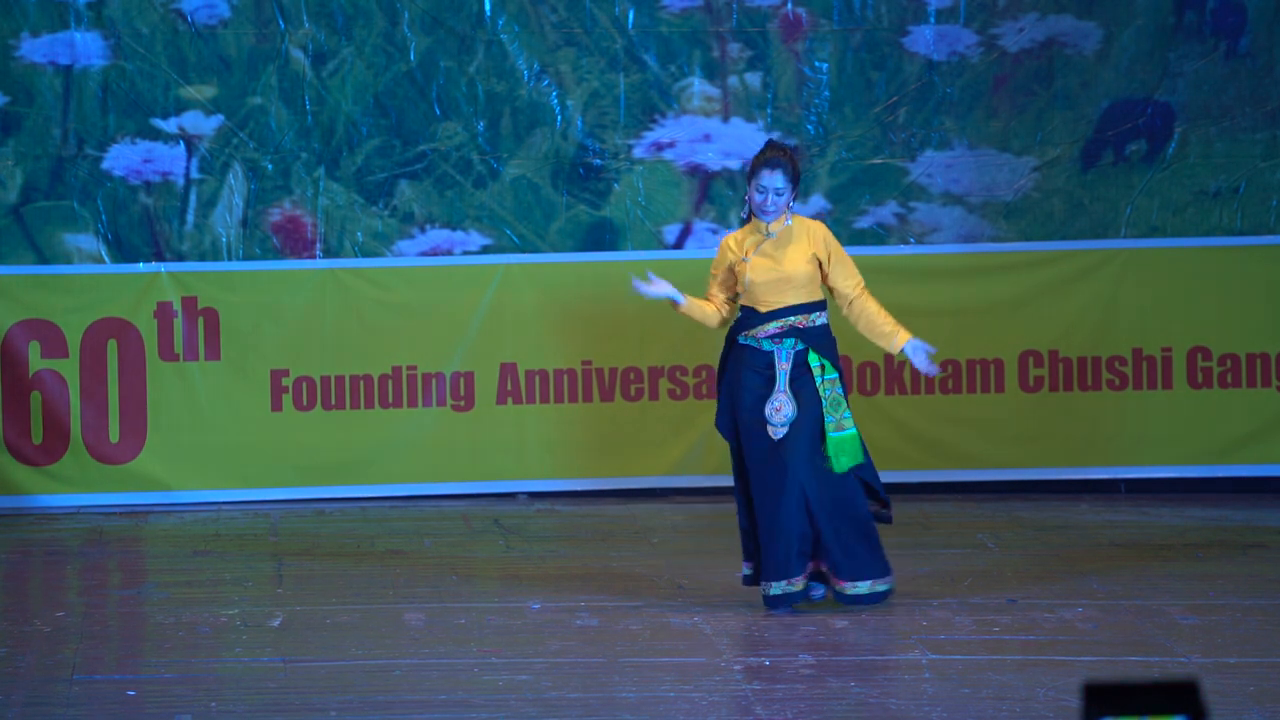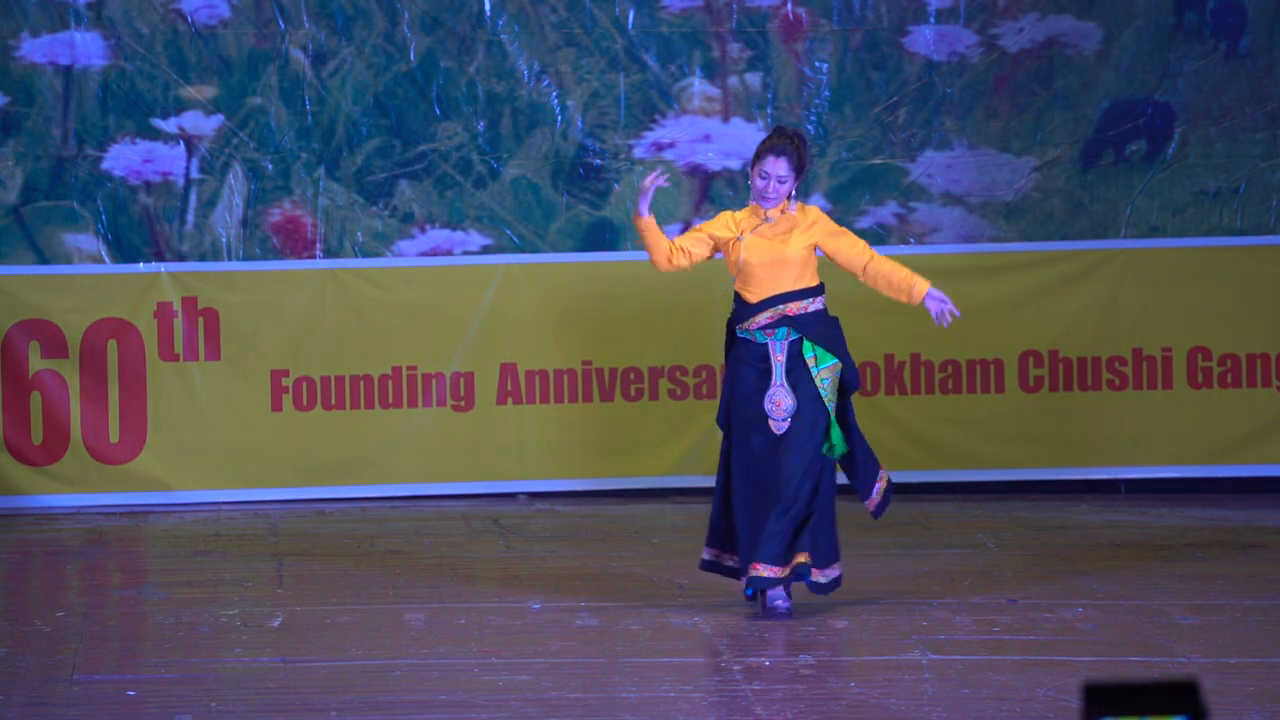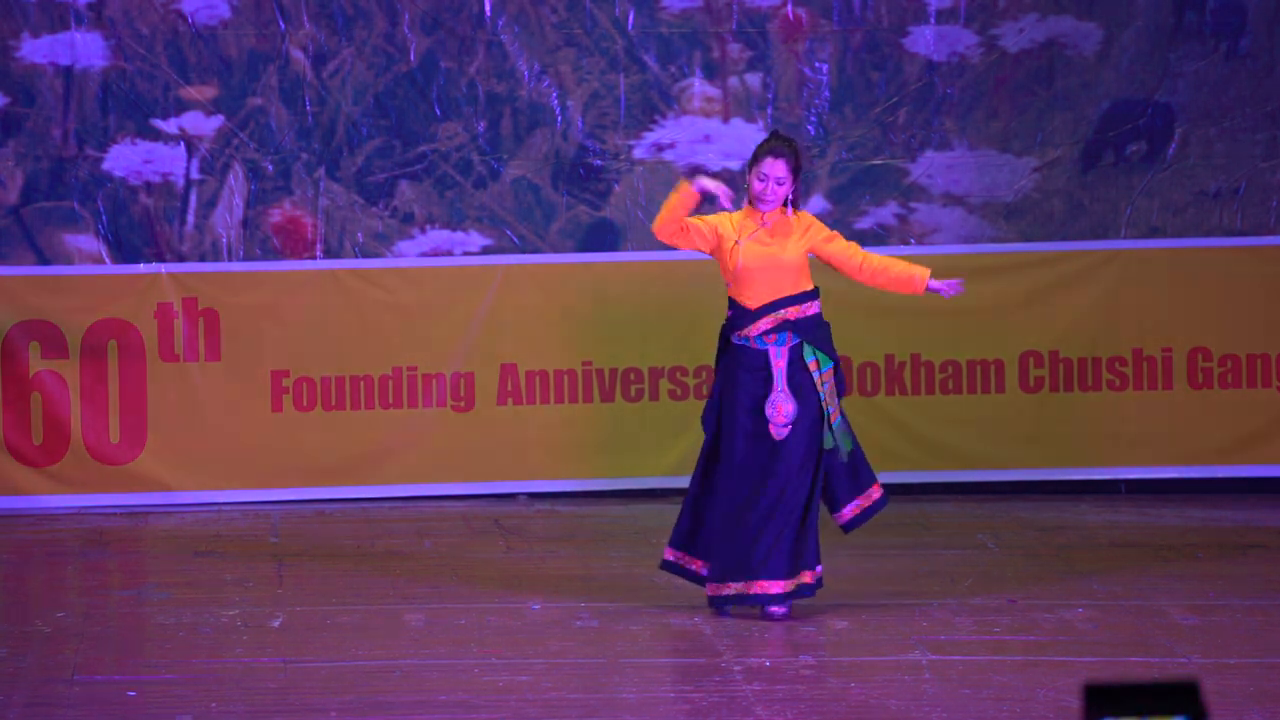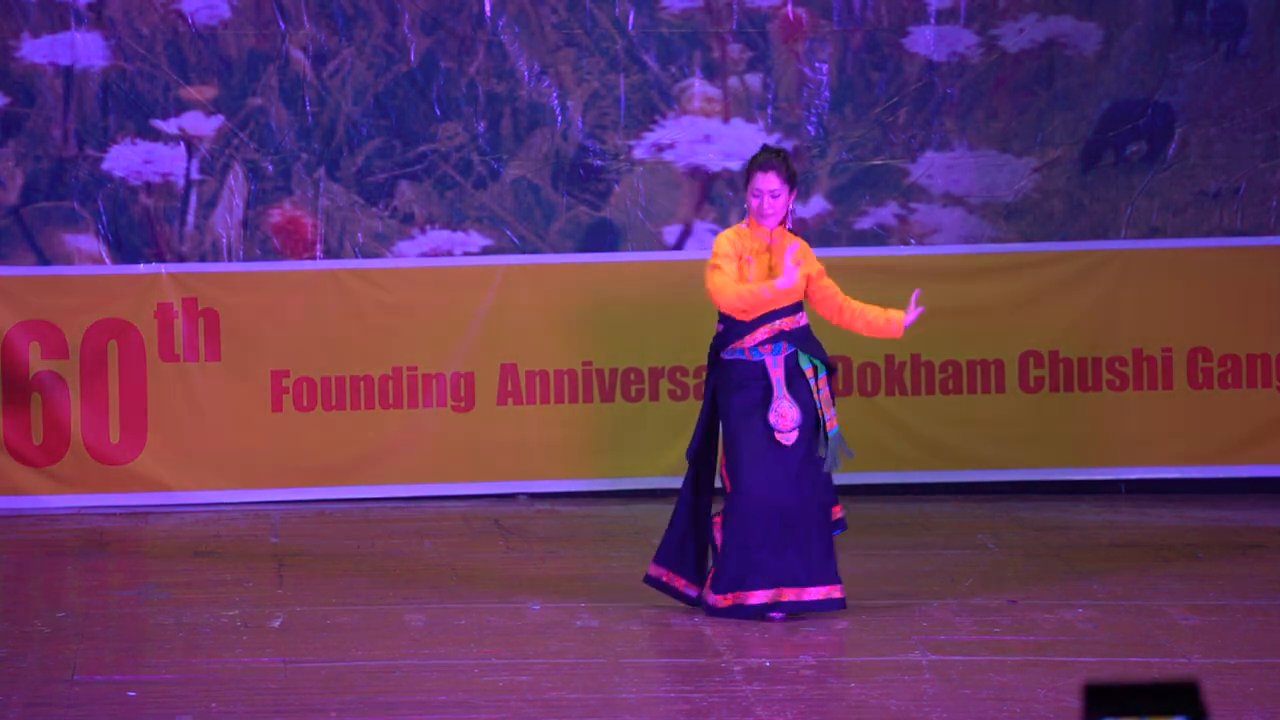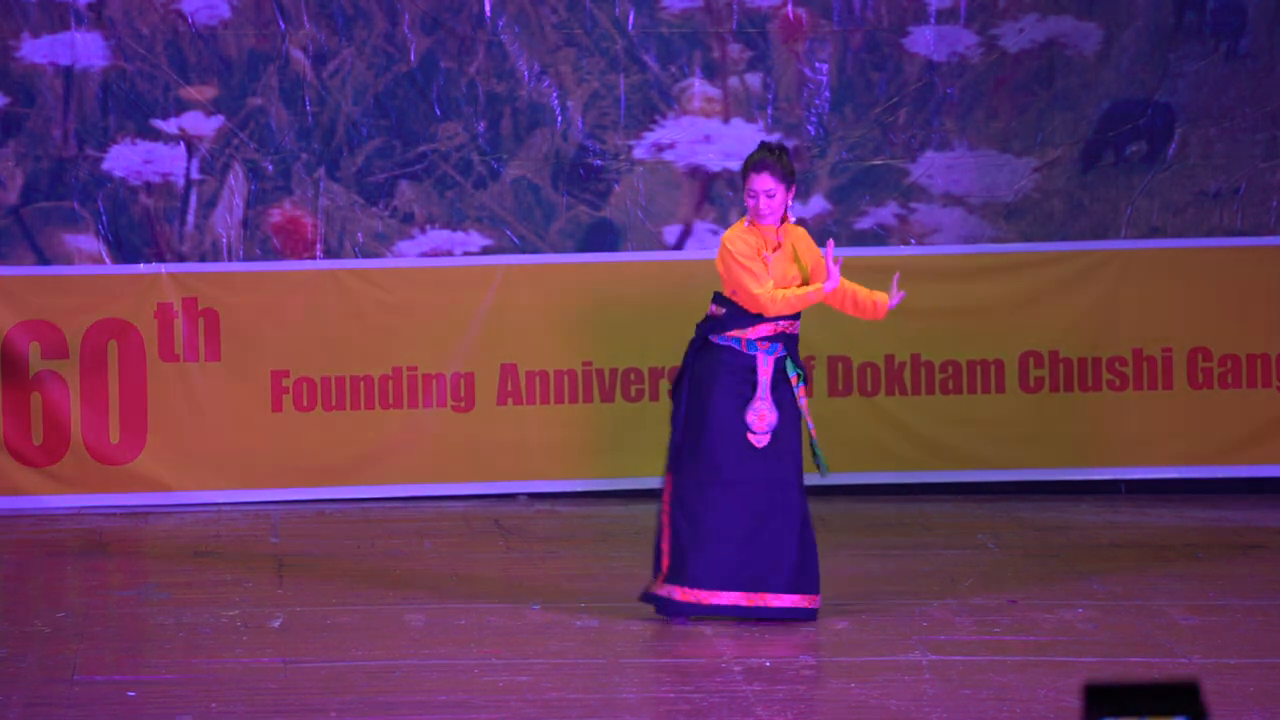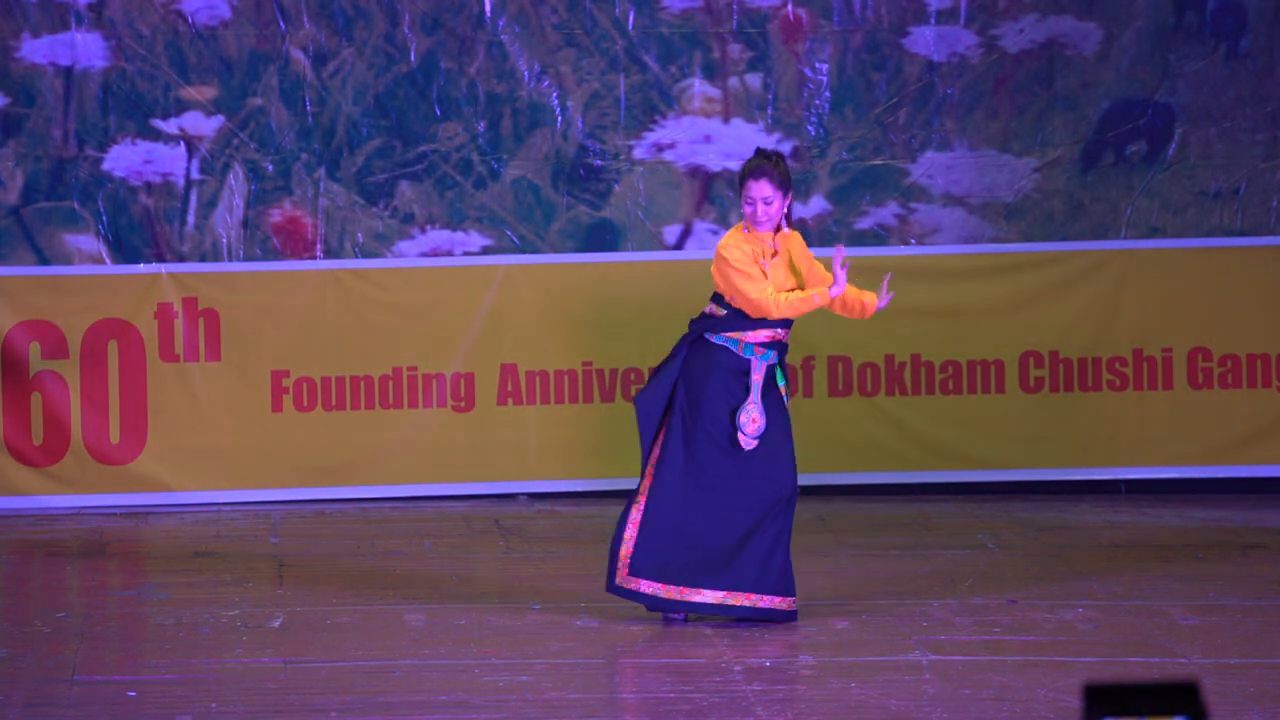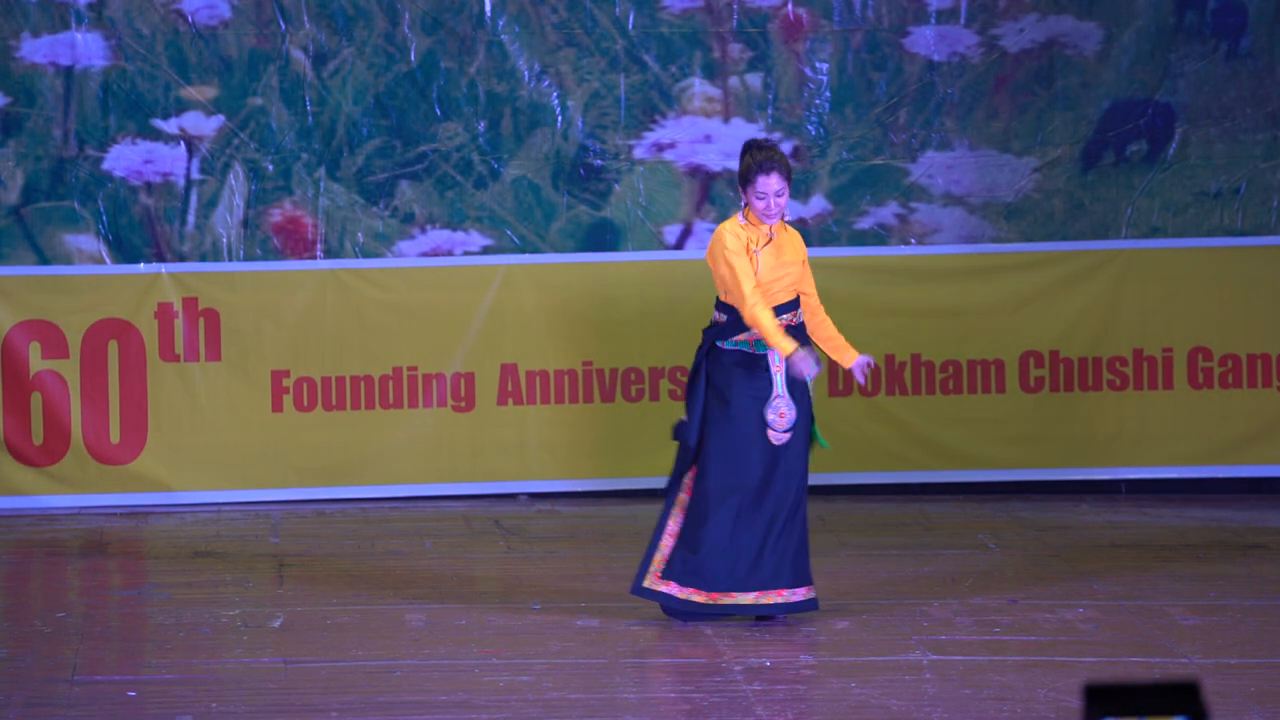
dt=0.2s
person 1, frame 1
left shoulder: (815, 235)
right shoulder: (734, 244)
left elbow: (854, 298)
right elbow: (718, 311)
left wrist: (903, 343)
right wrist: (673, 296)
left hip: (806, 364)
right hip: (752, 365)
left knee: (807, 469)
right knee: (764, 471)
left ankle: (833, 570)
right ankle: (780, 577)
person 1, frame 2
left shoulder: (811, 221)
right shoulder: (728, 225)
left elbow: (865, 260)
right elbow: (669, 255)
left wrist: (921, 290)
right wrist: (644, 207)
left hip: (805, 353)
right hip: (752, 355)
left knee: (799, 460)
right knee: (753, 461)
left ankle: (784, 571)
right ankle: (762, 569)
person 1, frame 3
left shoulder: (805, 227)
right shoulder: (724, 227)
left elbow: (860, 264)
right elbow: (667, 231)
left wrist: (925, 280)
right wrist: (694, 188)
left hip: (801, 358)
right hip: (747, 360)
left knee: (791, 467)
right knee: (741, 467)
left ankle: (777, 582)
right ankle: (734, 577)
person 1, frame 4
left shoulder: (797, 248)
right shoulder: (728, 243)
left elbow: (834, 306)
right elbow: (724, 297)
left wrist: (896, 320)
right wrist: (777, 285)
left hip: (794, 369)
right hip: (741, 373)
left knee: (792, 478)
right knee: (754, 479)
left ankle: (781, 587)
right ankle: (737, 587)
person 1, frame 5
left shoulder: (798, 238)
right shoulder: (736, 241)
left elbow: (834, 287)
right elbow: (768, 301)
left wrist: (881, 302)
right wrist: (823, 288)
left hip: (775, 371)
right hip: (724, 366)
left knee: (775, 478)
right knee: (712, 473)
left ankle: (769, 589)
right ankle: (687, 588)
person 1, frame 6
left shoulder: (793, 242)
right shoulder: (732, 247)
left elbow: (823, 288)
right elbow: (767, 303)
left wrist: (868, 302)
right wrist: (828, 294)
left hip: (763, 373)
right hip: (714, 366)
left knee: (769, 480)
right knee: (690, 474)
left ankle: (752, 589)
right ankle: (668, 589)
person 1, frame 7
left shoulder: (791, 240)
right shoulder: (728, 237)
left elbow: (810, 309)
right elbow: (748, 302)
left wrist: (847, 356)
right wrist: (792, 351)
left hip: (783, 370)
right hip: (737, 366)
left knee: (784, 475)
right knee: (724, 472)
left ankle: (765, 588)
right ankle: (686, 585)
